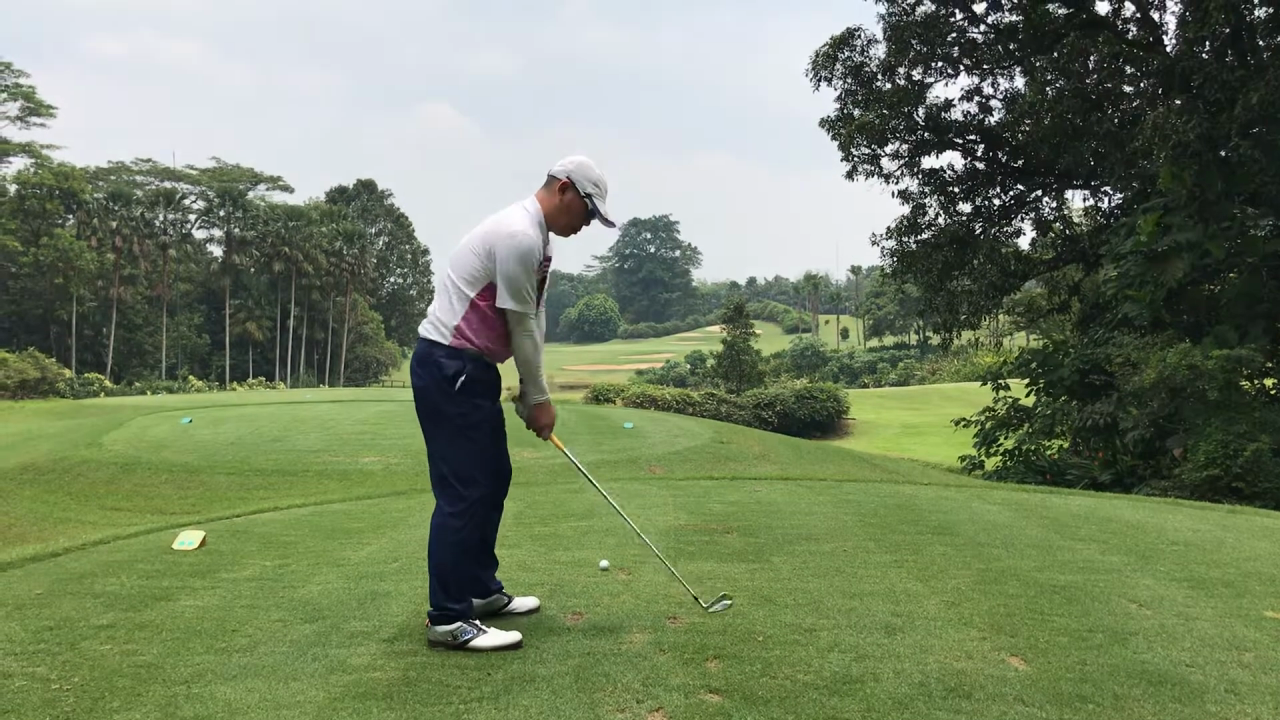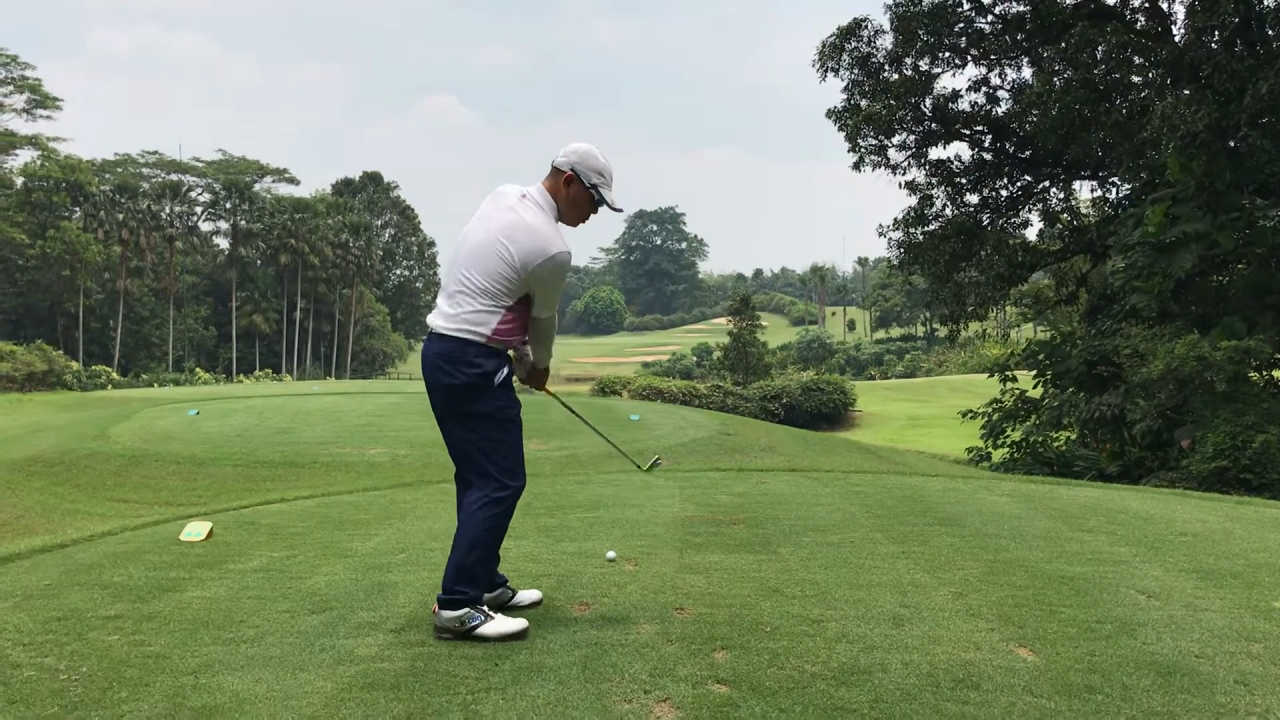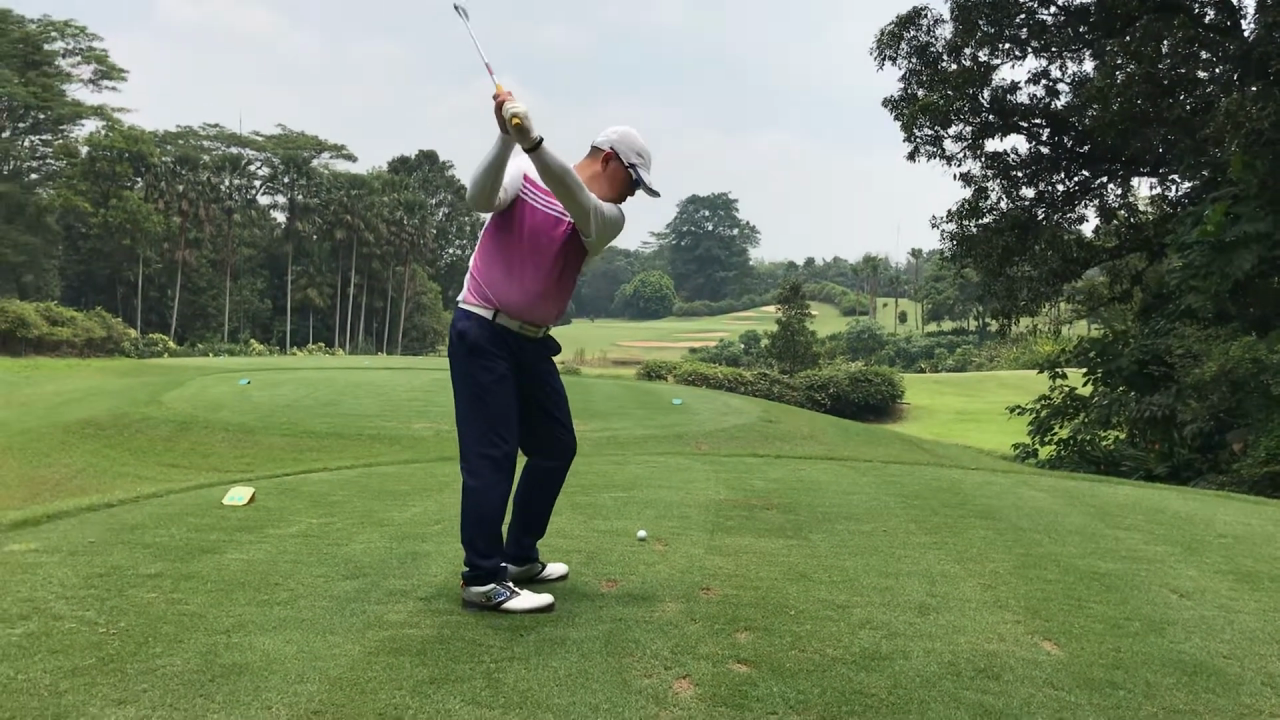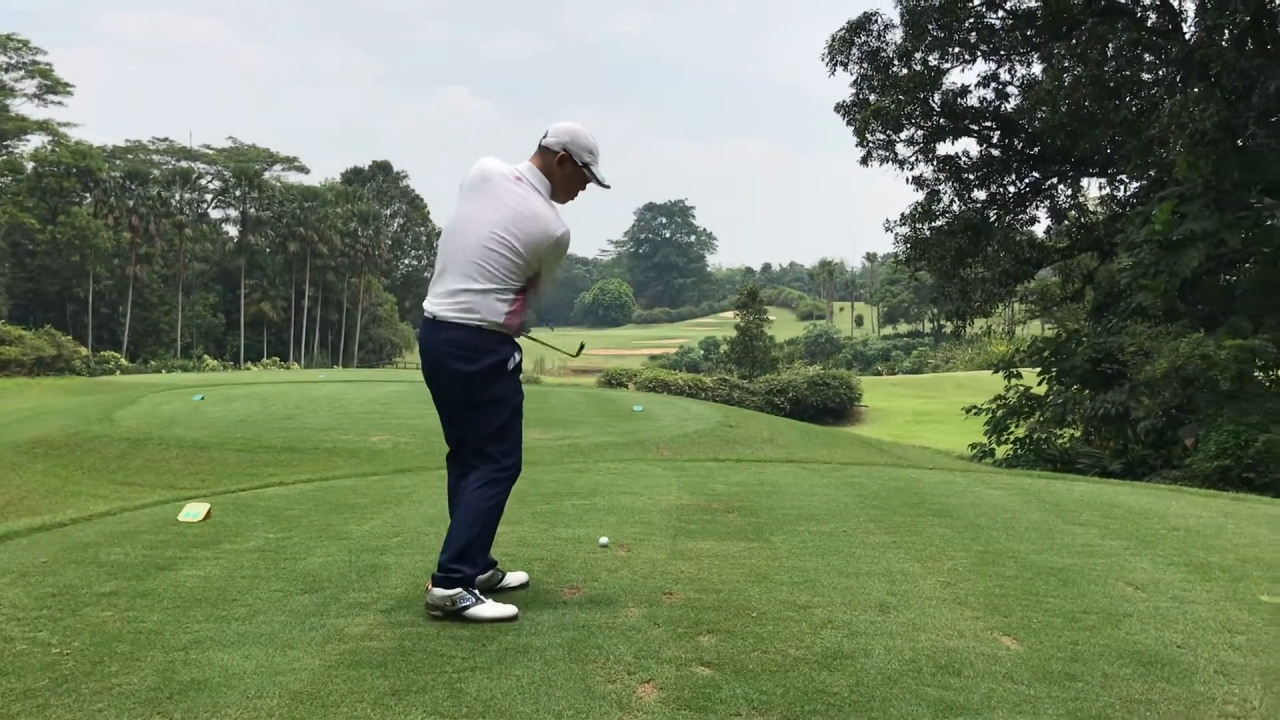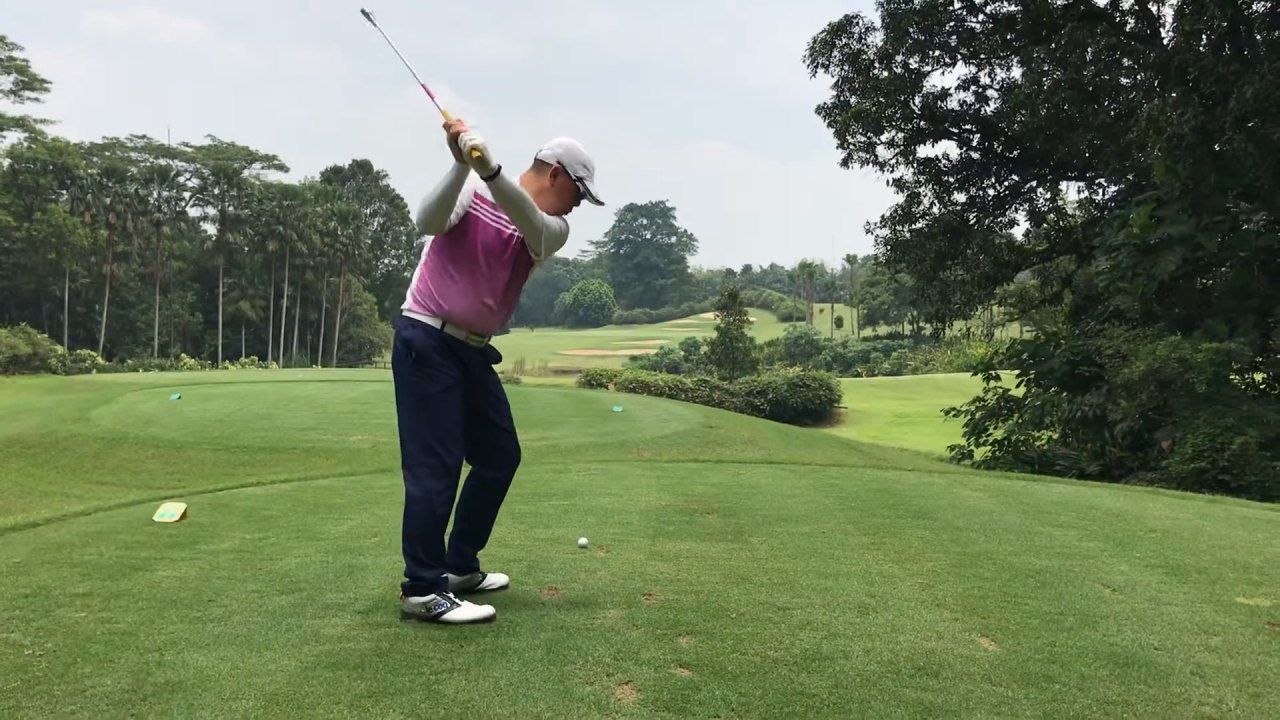
dt=1s
person 1, frame 1
left shoulder: (534, 238)
right shoulder: (519, 236)
left elbow: (532, 321)
right elbow: (520, 326)
left wrist: (532, 391)
right wrist: (538, 397)
left hip: (466, 367)
right hip: (449, 367)
left knee: (493, 478)
right knee: (463, 489)
left ankle: (479, 588)
right ankle: (448, 618)
person 1, frame 2
left shoulder: (505, 197)
right shoulder: (551, 250)
right elbow: (542, 321)
left wrist: (522, 353)
right wrist: (538, 364)
left hip: (444, 350)
right hip: (473, 363)
left knee: (480, 475)
right knee: (500, 481)
left ankle: (483, 582)
right ankle: (457, 602)
person 1, frame 3
left shoulder: (607, 218)
right shoulder: (522, 174)
left elbow: (574, 201)
right elbow: (478, 199)
left wrist: (533, 141)
right wrist: (507, 138)
left hip: (532, 343)
right hip: (482, 333)
left knee: (555, 448)
right knee: (491, 456)
left ankle: (518, 557)
right ankle: (483, 578)
person 1, frame 4
left shoulder: (485, 172)
right shoulder: (553, 231)
left hip: (435, 333)
right hip: (481, 346)
left knee: (467, 456)
right knee: (497, 464)
left ankle: (474, 566)
right ankle: (450, 583)
person 1, frame 5
left shoulder: (552, 229)
right shoulder: (471, 191)
left elbow: (525, 216)
right elbow: (427, 222)
left wrist: (489, 167)
right wrist: (462, 164)
left hip: (473, 352)
right hip: (426, 343)
left knee: (499, 457)
right knee: (435, 466)
left ankle: (458, 567)
right ankle: (423, 590)
